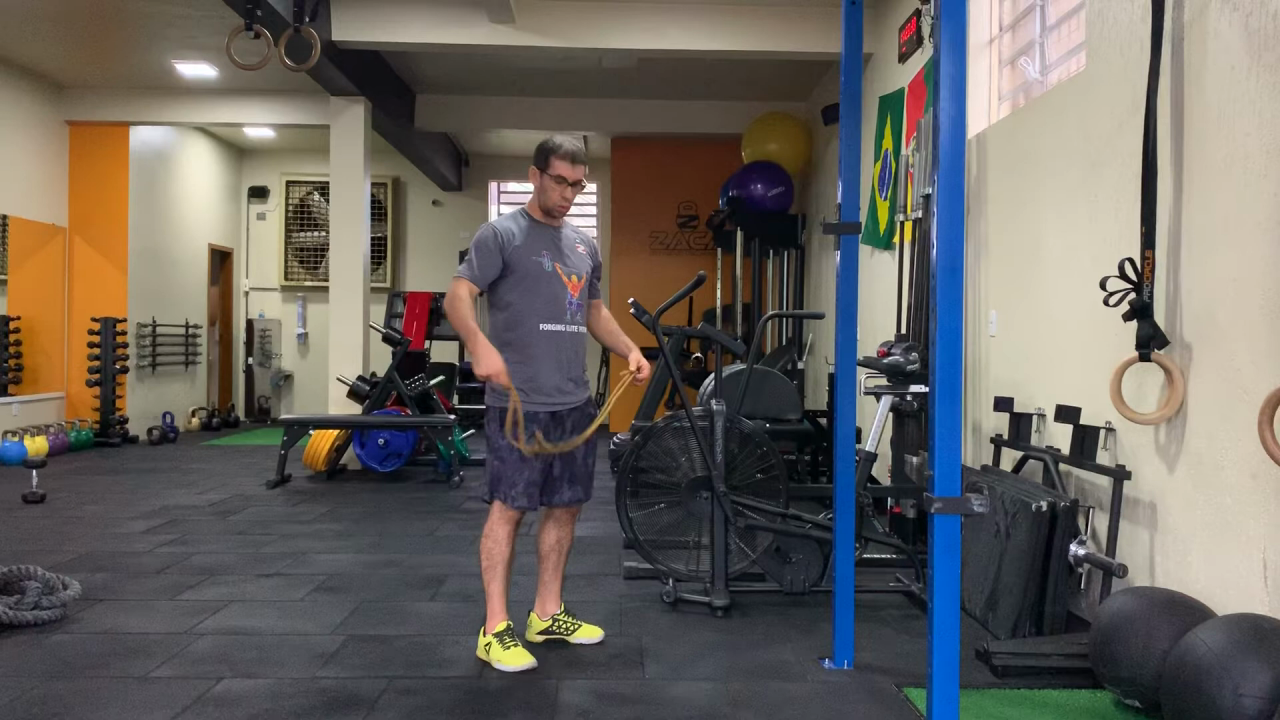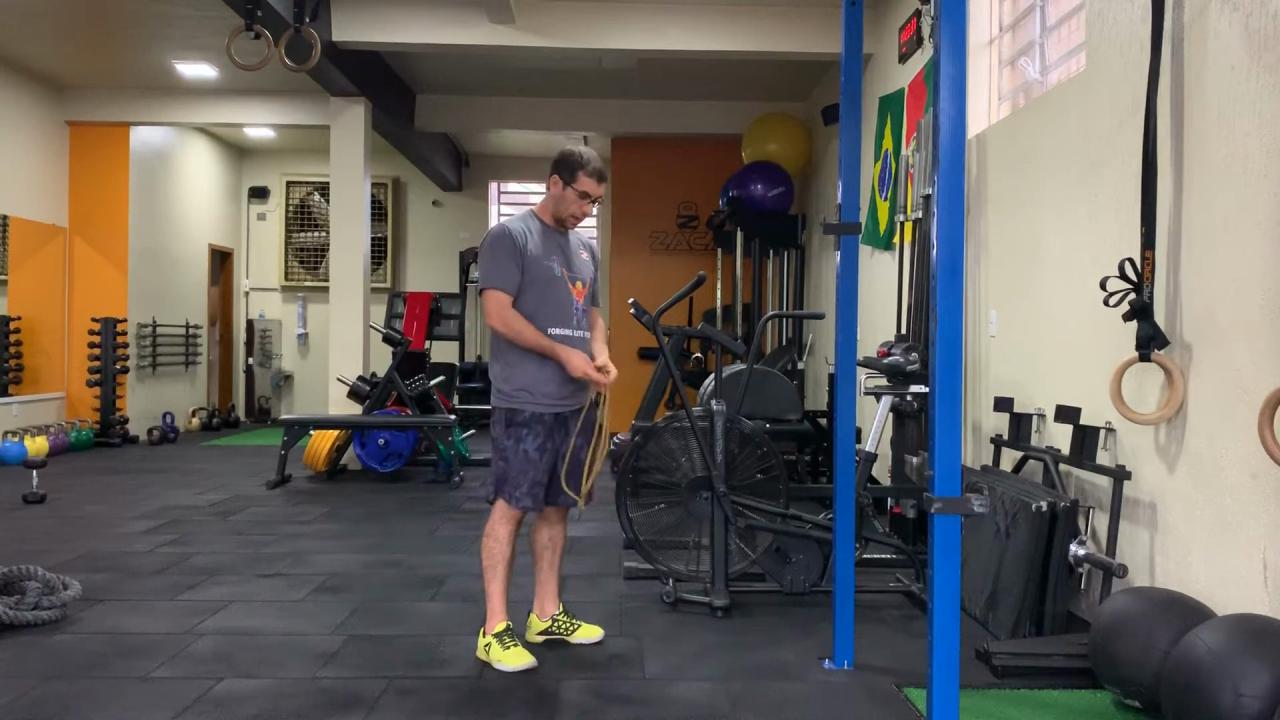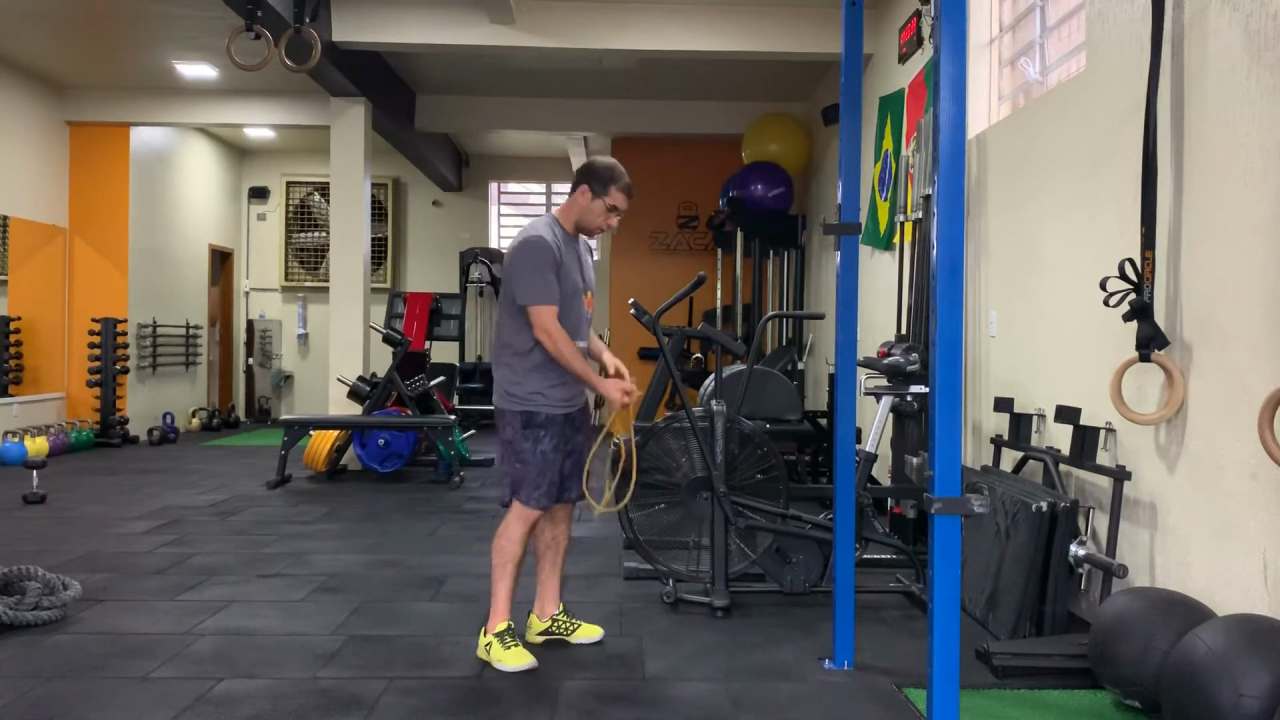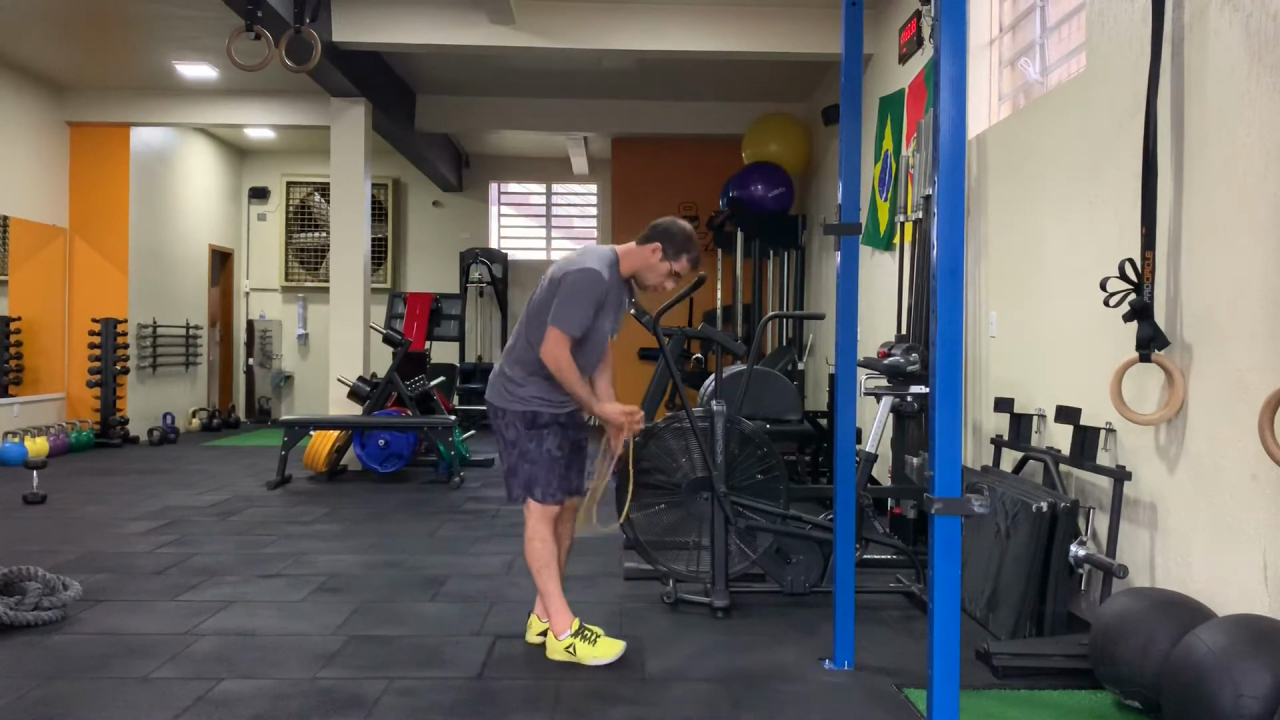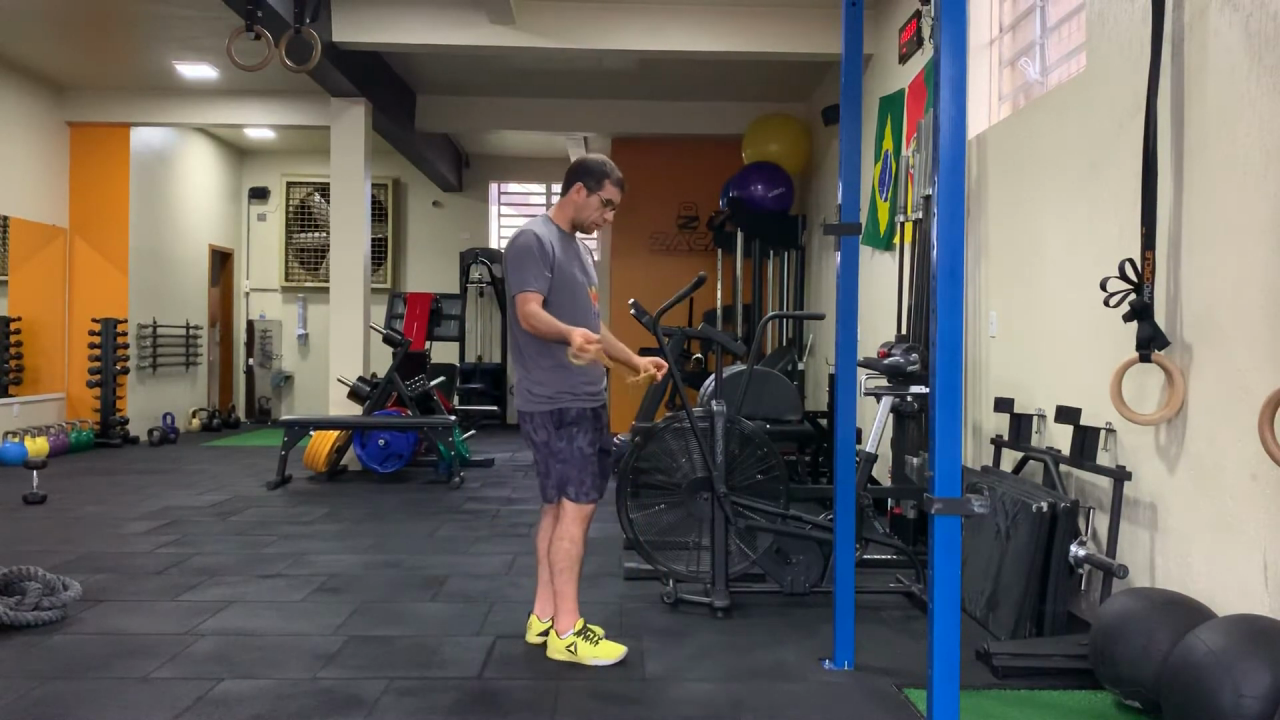
dt=1s
person 1, frame 1
left shoulder: (585, 245)
right shoulder: (500, 235)
right elbow: (458, 295)
left wrist: (629, 348)
right wrist: (478, 344)
left hip: (574, 401)
right hip: (520, 402)
left knee: (564, 507)
right knee: (508, 507)
left ankle: (547, 614)
right ankle: (495, 628)
person 1, frame 2
left shoulder: (586, 248)
right shoulder: (510, 237)
right elbow: (498, 313)
left wrist: (601, 354)
right wrist: (563, 353)
left hip: (574, 404)
right hip: (525, 404)
left knee: (556, 507)
right knee: (511, 507)
left ankle: (547, 614)
right ankle: (495, 628)
person 1, frame 3
left shoulder: (579, 247)
right shoulder: (538, 243)
right elbow: (546, 330)
left wrist: (606, 357)
right wrist: (601, 383)
left hip: (567, 399)
right hip: (531, 400)
left knee: (562, 505)
right knee: (529, 508)
left ankle: (547, 614)
right ankle: (497, 629)
person 1, frame 4
left shoulder: (621, 283)
right shoulder: (589, 274)
right elbow: (553, 352)
left wrist: (612, 409)
right wrist: (598, 407)
left hip: (559, 402)
right hip: (525, 401)
left knee: (566, 506)
right knee: (543, 509)
left ankle: (545, 617)
right ankle: (563, 632)
person 1, frame 5
left shoulder: (579, 248)
right shoulder: (533, 241)
right elbow: (528, 311)
left wrist: (635, 360)
right wrist: (566, 333)
left hip: (583, 400)
right hip: (555, 404)
left knee: (559, 505)
right knee: (576, 507)
left ankle: (545, 616)
right ankle: (566, 631)
